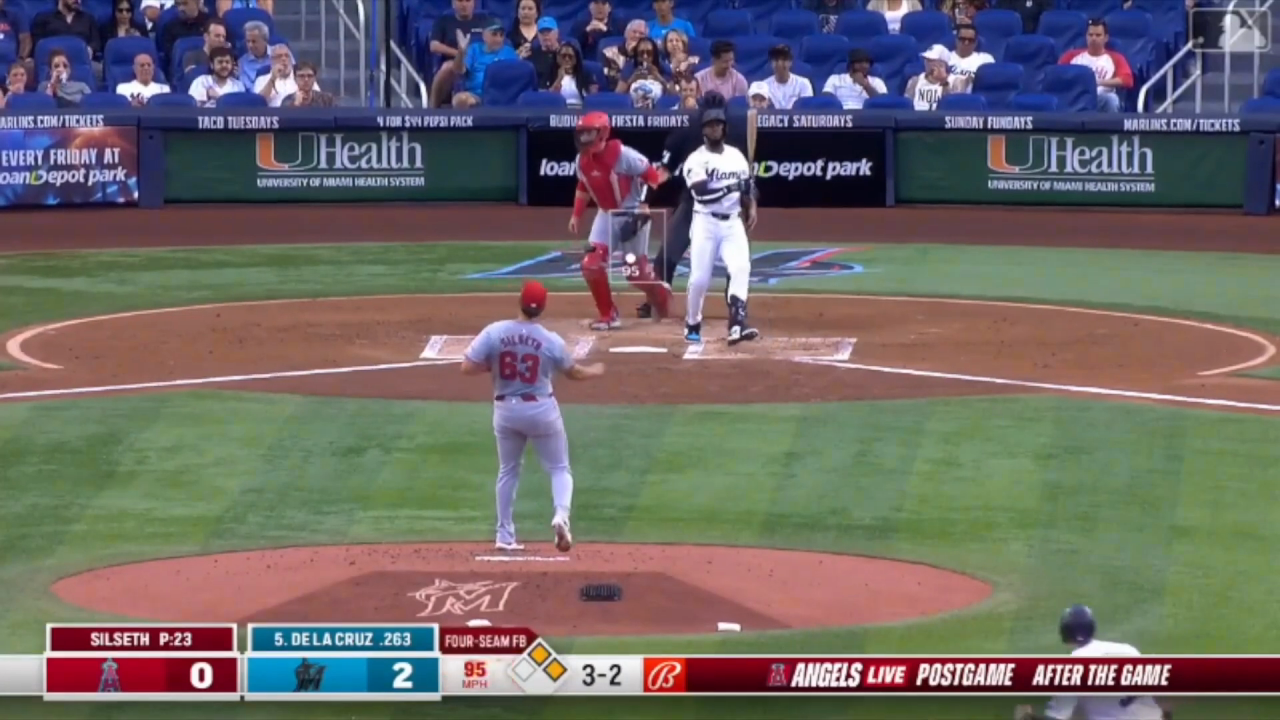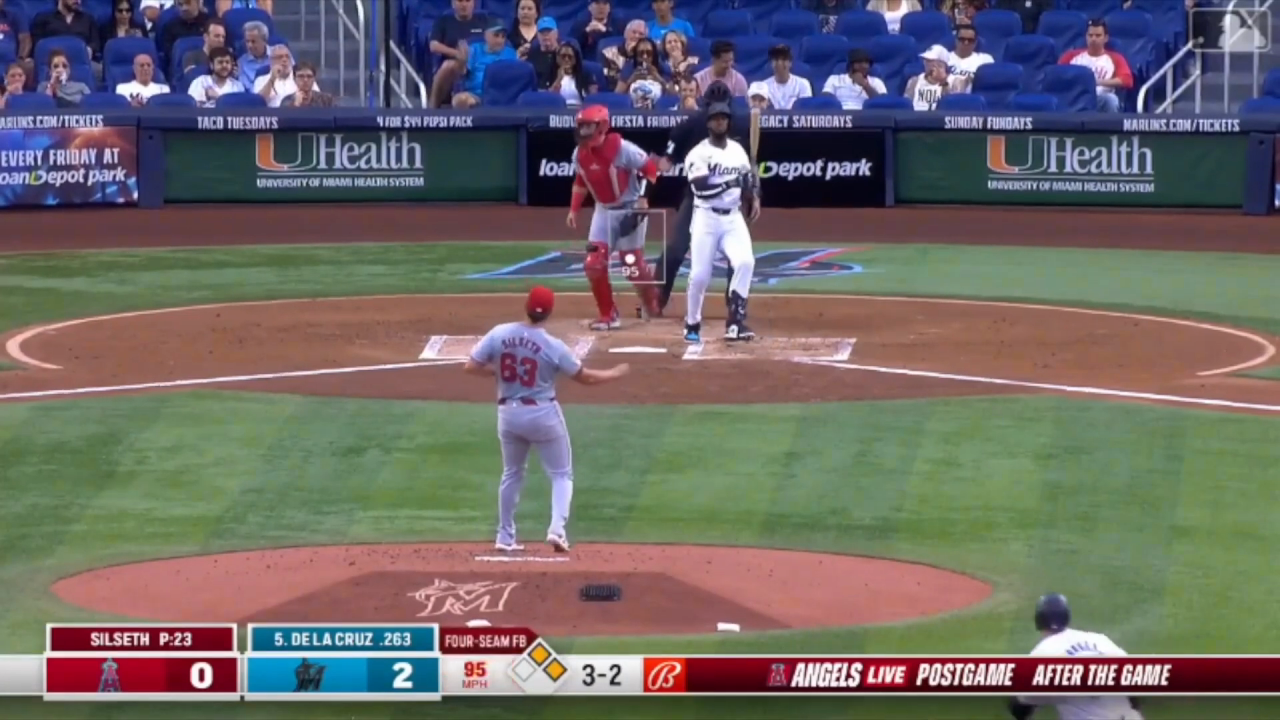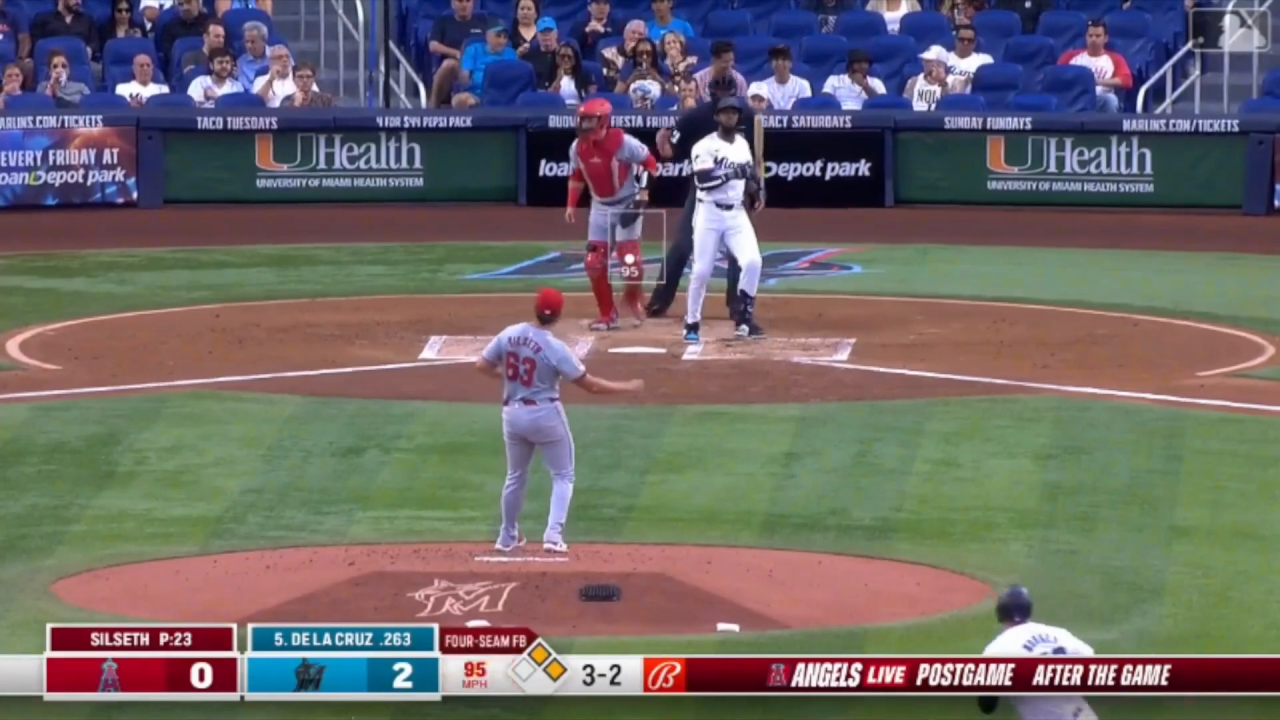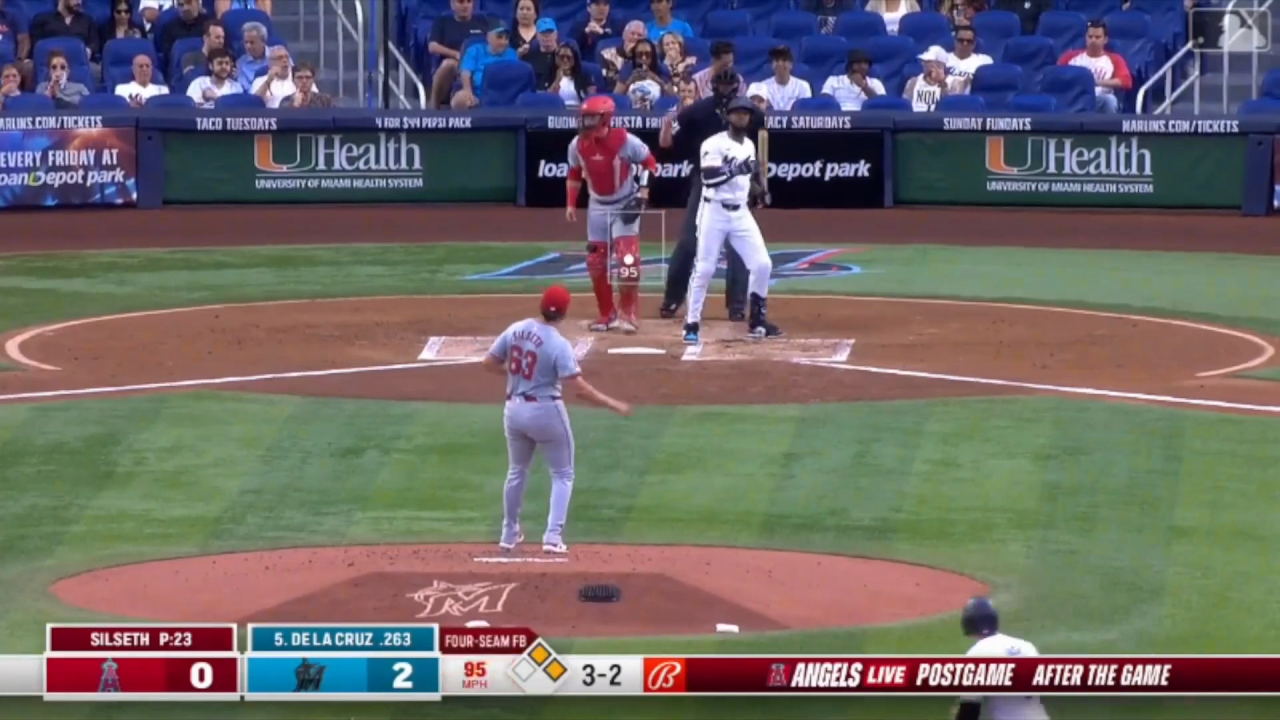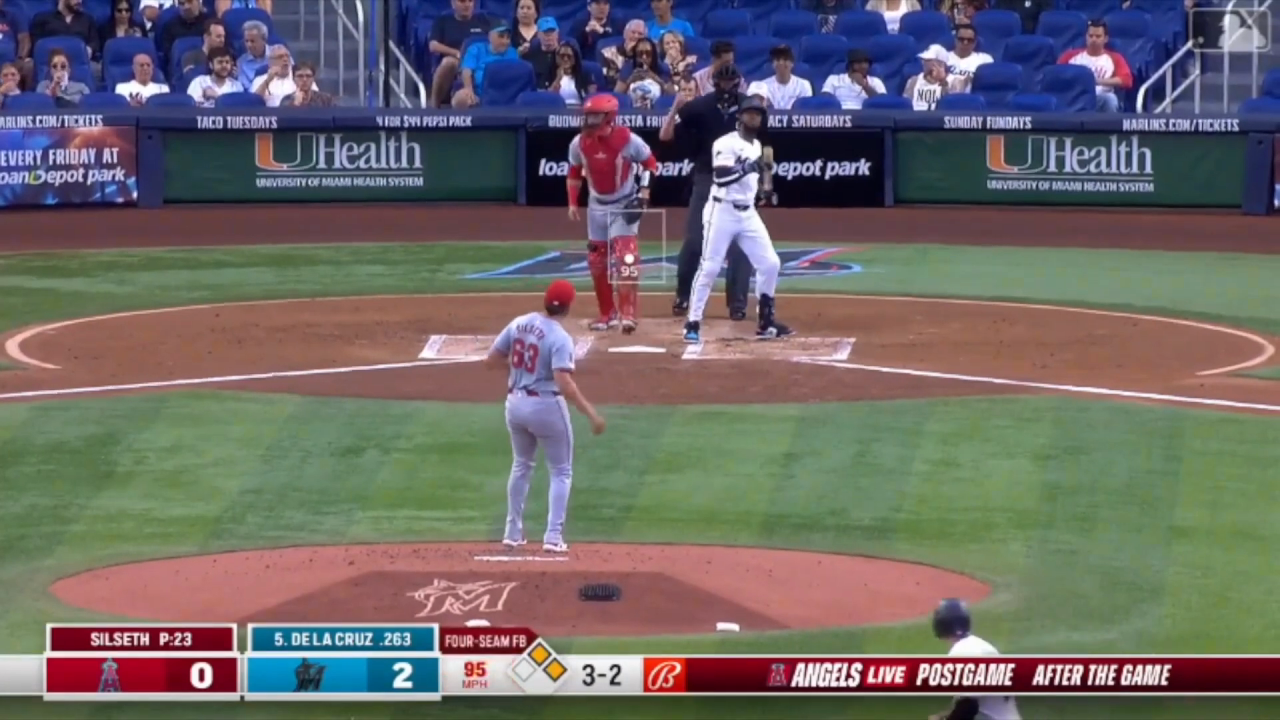
dt=0.1s
person 1, frame 1
left shoulder: (495, 331)
right shoulder: (552, 341)
left elbow: (467, 367)
right elbow: (574, 373)
left wrist: (486, 366)
right wrist: (595, 371)
left hip: (506, 411)
right hip: (541, 410)
left knee: (508, 472)
right knee: (559, 469)
left ankle: (505, 536)
right ankle: (561, 515)
person 1, frame 2
left shoulder: (499, 333)
right shoulder: (553, 346)
left elbow: (470, 366)
right elbow: (584, 376)
right wrist: (615, 374)
left hip: (508, 414)
right hip: (542, 415)
left knee: (511, 474)
right knee: (561, 474)
left ankle: (505, 537)
right ankle: (557, 529)
person 1, frame 3
left shoulder: (510, 334)
right shoulder: (556, 349)
left elbow: (481, 366)
right elbow: (588, 384)
right wrist: (626, 386)
left hip: (513, 415)
right hip: (545, 416)
left knee: (516, 476)
right knee: (563, 476)
left ankle: (507, 537)
right ankle: (553, 535)
person 1, frame 4
left shoulder: (517, 328)
right shoulder: (559, 345)
left elbow: (489, 363)
right elbow: (578, 388)
right wrist: (615, 405)
left hip: (513, 409)
right hip: (545, 412)
left knee: (518, 472)
right knee: (563, 475)
left ankle: (509, 534)
right ankle: (553, 537)
person 1, frame 5
left shoulder: (519, 323)
right shoulder: (560, 338)
left elbow: (492, 358)
right elbow: (564, 383)
right wrist: (591, 414)
left hip: (515, 404)
right hip: (545, 407)
left knee: (522, 466)
right knee: (561, 472)
left ankle: (513, 531)
right ankle: (553, 536)
person 2, frame 1
left shoulder: (736, 155)
right shoulder: (695, 160)
left elbow: (748, 187)
right elbow: (702, 194)
left wrist: (751, 208)
right wrist: (731, 187)
left hip: (733, 224)
right hip: (705, 223)
left knee: (741, 269)
right knee: (700, 278)
left ankle: (737, 325)
right ankle: (693, 325)
person 2, frame 2
left shoulder: (739, 150)
right shoulder: (698, 153)
left elbow: (748, 181)
right elbow: (701, 189)
left wrist: (753, 199)
right wrist: (730, 182)
left hip: (734, 217)
right hip: (706, 218)
left knee: (745, 262)
right knee: (700, 273)
left ankle: (735, 323)
right ankle: (692, 325)
person 2, frame 3
left shoulder: (743, 145)
right shoulder: (704, 146)
right elbow: (703, 182)
left wrist: (755, 192)
right wrist: (731, 174)
left hip: (736, 214)
right hip: (709, 213)
left knee: (752, 261)
right knee: (701, 270)
left ankle: (744, 320)
right ankle: (692, 324)
person 2, frame 4
left shoulder: (750, 145)
right shoulder: (714, 144)
right elbow: (710, 178)
left wrist: (758, 191)
right wrist: (737, 168)
left hip: (741, 213)
right hip: (714, 212)
left knee: (762, 263)
right knee: (704, 269)
left ankle: (757, 323)
right ankle: (692, 324)
person 2, frame 5
left shoulder: (756, 146)
right shoulder: (725, 143)
right elbow: (720, 177)
left wrist: (764, 191)
right wrist: (747, 168)
left hip: (748, 214)
right hip: (722, 212)
left knee: (770, 264)
right knee: (710, 268)
left ankle: (766, 323)
right ankle: (693, 323)
person 3, frame 1
left shoulder: (735, 137)
right shoulder: (684, 136)
left elbow: (746, 175)
right elbow: (664, 171)
left wrist: (751, 206)
right wrist: (657, 179)
left hip: (725, 203)
right hip: (692, 201)
left knee: (736, 252)
right knee: (668, 252)
left ankle: (737, 305)
right ankle: (655, 301)
person 3, frame 2
left shoulder: (741, 129)
right shoulder: (690, 127)
right elbow: (667, 162)
right wrist: (658, 167)
right knee: (675, 248)
right ankle: (656, 300)
person 3, frame 3
left shoulder: (747, 119)
right shoulder: (695, 117)
right elbow: (669, 152)
right wrist: (662, 141)
right knee: (681, 245)
left ankle: (737, 305)
right ankle: (659, 301)
person 3, frame 4
right shoulder: (697, 111)
right elbow: (665, 142)
right wrist: (670, 121)
right hip: (704, 184)
left knee: (737, 246)
right knee: (688, 243)
left ankle: (736, 305)
right ankle: (673, 299)
person 3, frame 5
right shoulder: (698, 107)
left elbow: (762, 147)
right elbow: (665, 136)
right wrist: (674, 109)
right hip: (706, 180)
left knee: (739, 245)
right knee: (693, 241)
left ankle: (737, 304)
right ankle: (684, 296)
person 4, frame 1
left shoulder: (622, 154)
right shoulder: (582, 160)
left elbow: (652, 176)
left wrist: (643, 209)
right wrist: (576, 215)
left hip: (632, 216)
right hip: (606, 216)
left knee: (637, 272)
right knee: (590, 265)
left ankle: (661, 296)
right ankle: (608, 315)
person 4, frame 2
left shoulder: (621, 148)
right shoulder: (579, 154)
left elbow: (650, 170)
left wrist: (641, 203)
right wrist: (573, 209)
left hip: (629, 210)
right hip: (603, 211)
left knee: (632, 263)
right knee: (593, 264)
left ankle: (650, 297)
right ankle: (608, 315)
person 4, frame 3
left shoulder: (623, 142)
right shoulder: (577, 147)
left elbow: (650, 164)
right elbow: (576, 176)
left wrist: (642, 195)
right wrist: (571, 205)
left hip: (627, 205)
right hip: (600, 207)
left knee: (629, 259)
right knee: (594, 263)
left ankle: (635, 303)
right ankle: (607, 315)
person 4, frame 4
left shoulder: (626, 140)
right shoulder: (577, 145)
left elbow: (649, 163)
right elbow: (574, 174)
left wrist: (642, 193)
right wrist: (571, 203)
left hip: (625, 205)
right hip: (597, 207)
left knee: (627, 258)
right knee: (596, 263)
left ankle: (629, 314)
right ankle: (607, 315)
person 4, frame 5
left shoulder: (628, 139)
right shoulder: (579, 143)
left elbow: (650, 163)
right elbow: (574, 172)
left wrist: (643, 194)
right wrist: (572, 203)
left hip: (625, 205)
right hip: (597, 206)
left knee: (626, 258)
right knee: (597, 262)
left ankle: (627, 314)
right ankle: (607, 314)
